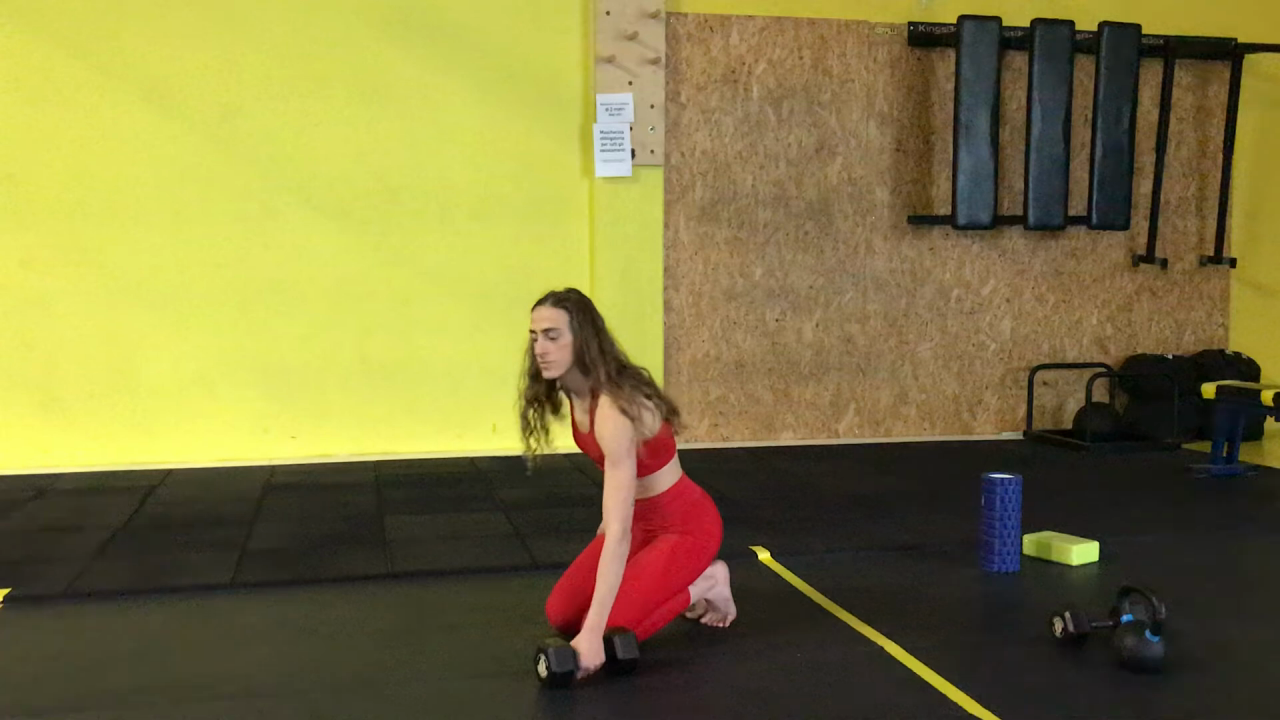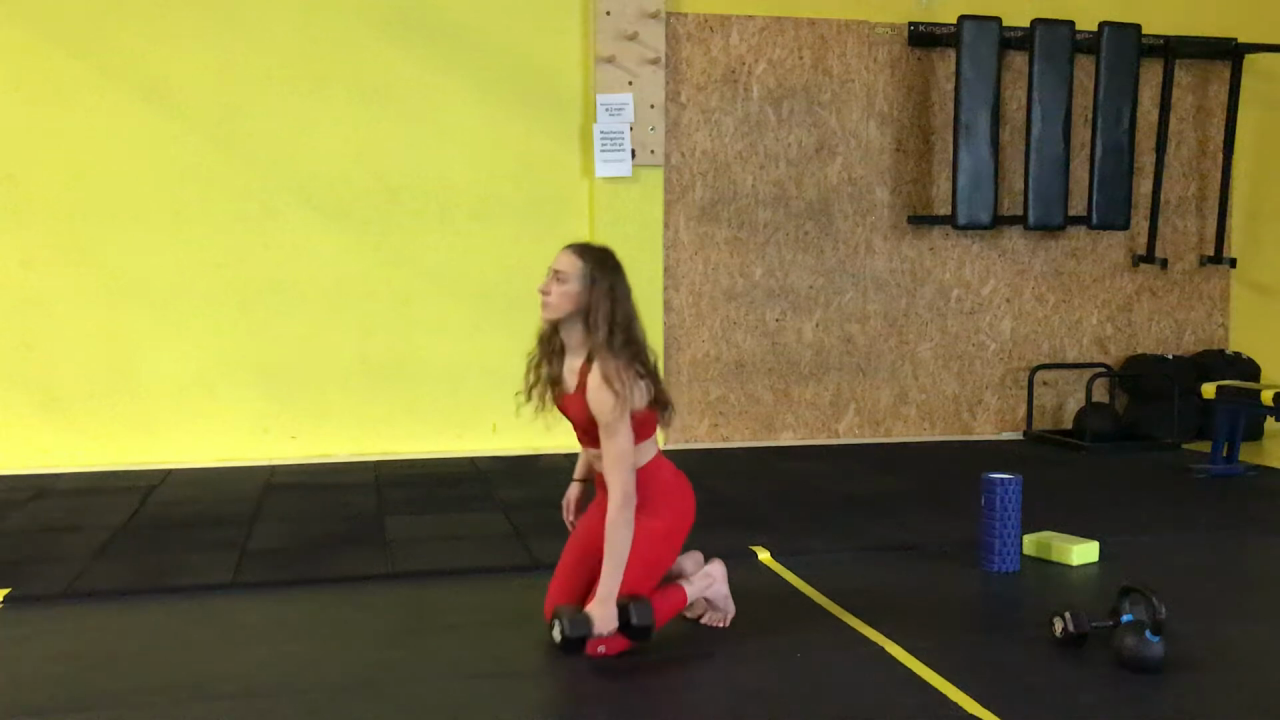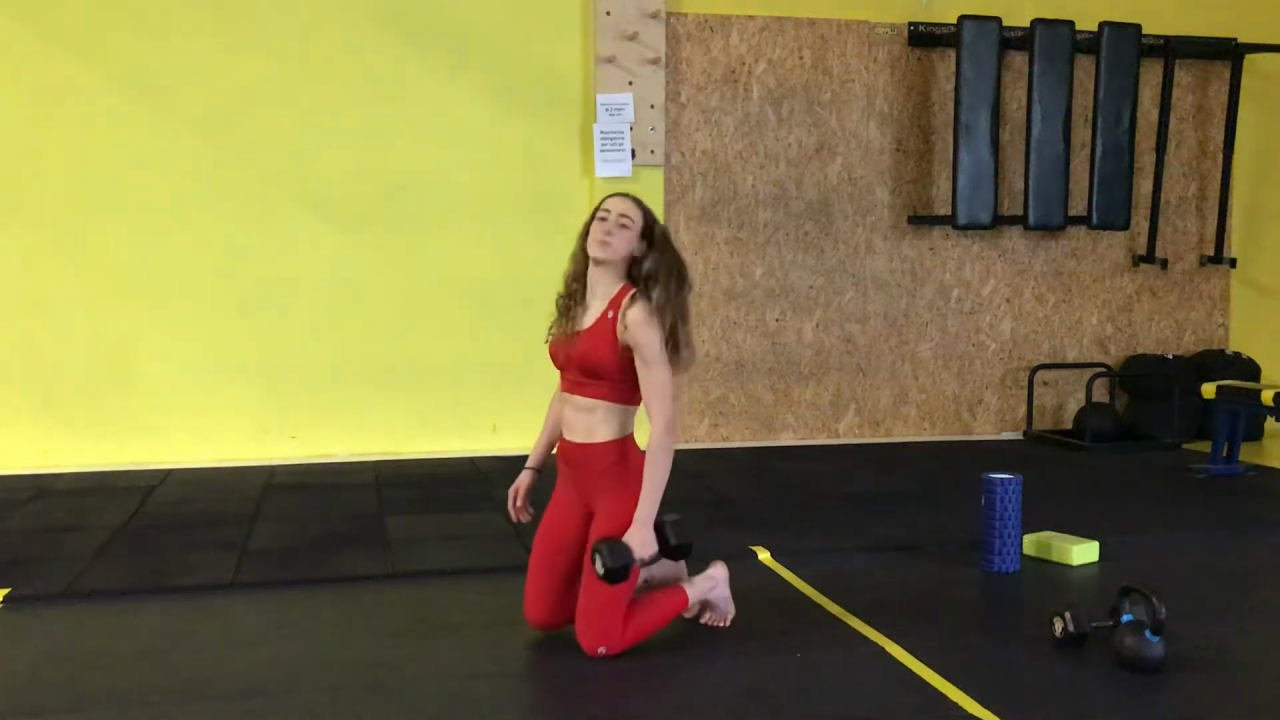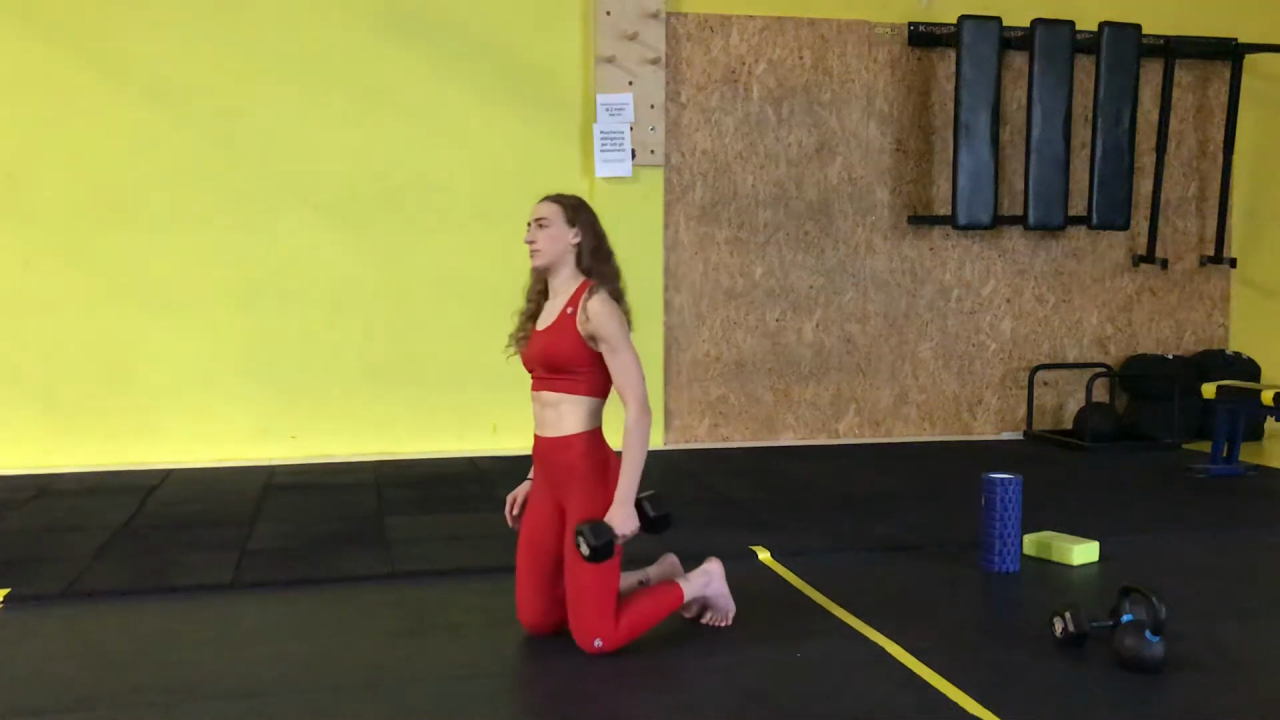
dt=0.4s
person 1, frame 1
left shoulder: (612, 409)
right shoulder: (574, 388)
left elbow: (619, 531)
left wrist: (593, 632)
right wrist: (610, 518)
left hip: (686, 528)
right hip: (642, 519)
left knee: (605, 637)
right knee: (560, 615)
left ankle: (705, 584)
right ankle: (668, 581)
person 1, frame 2
left shoulder: (606, 376)
right shoulder: (565, 349)
left elbow: (623, 498)
left wrist: (607, 599)
right wrist: (579, 480)
left hip: (659, 504)
right hip: (611, 492)
left knee: (600, 637)
right knee: (558, 615)
left ankle: (702, 582)
right ankle: (674, 567)
person 1, frame 3
left shoulder: (636, 312)
right shoulder: (573, 303)
left elbow: (664, 425)
left wrist: (642, 524)
right wrist: (532, 466)
left hip: (618, 479)
right hip: (572, 477)
left knee: (598, 640)
right knee: (540, 616)
left ankle: (704, 584)
right ankle: (657, 575)
person 1, frame 4
left shoulder: (594, 305)
right shoulder: (543, 307)
left elbow: (638, 410)
left wrist: (623, 502)
right wrist: (531, 478)
left hip: (587, 472)
right hip: (551, 476)
left knee: (595, 635)
right knee: (535, 619)
left ankle: (700, 581)
right ankle: (654, 576)
